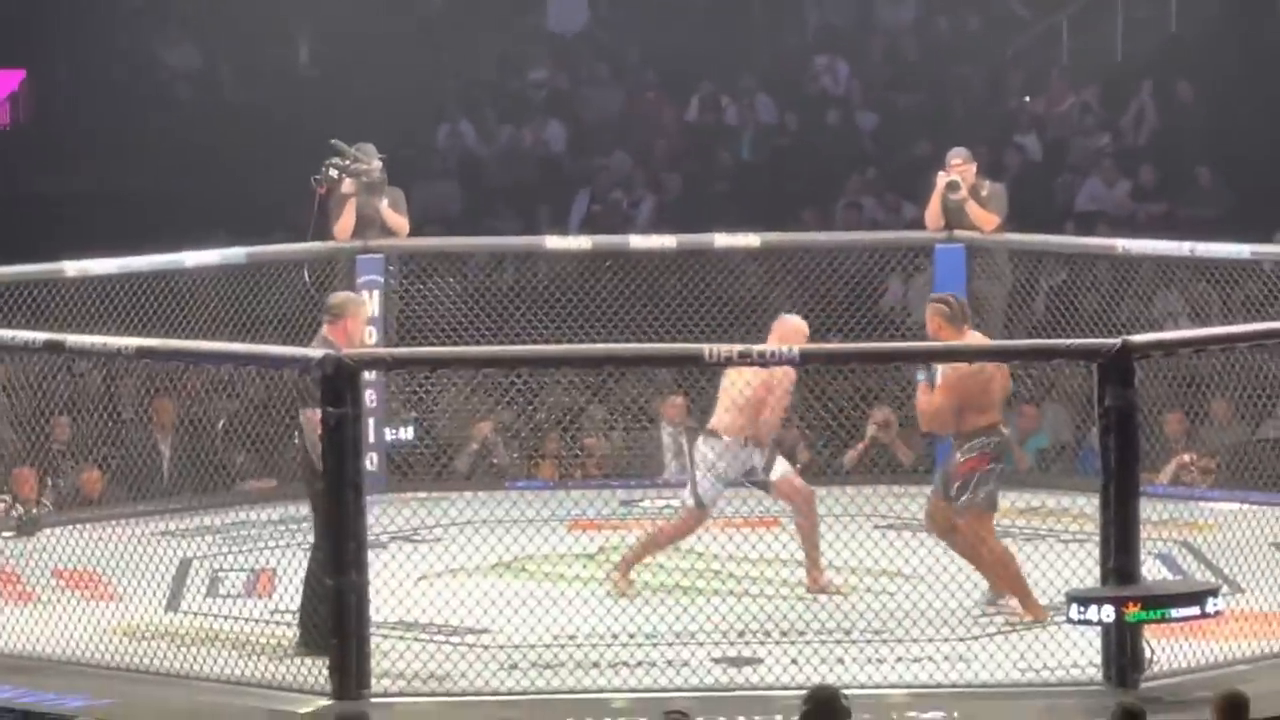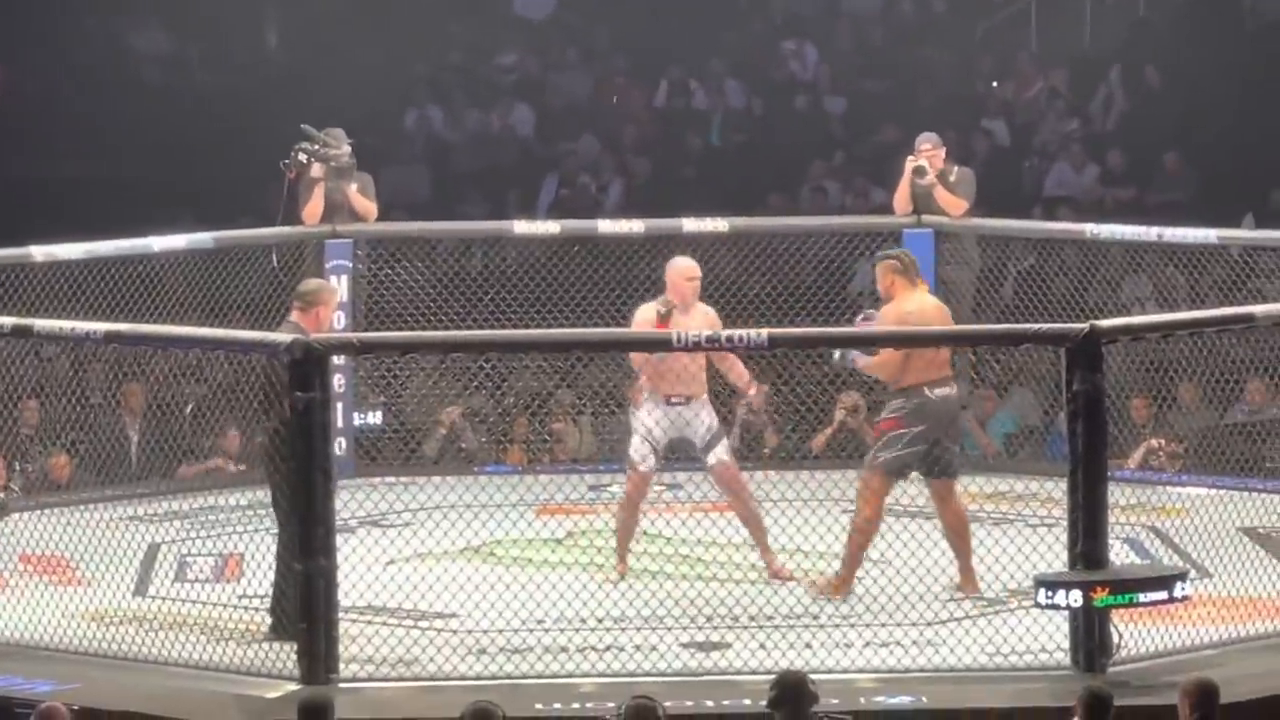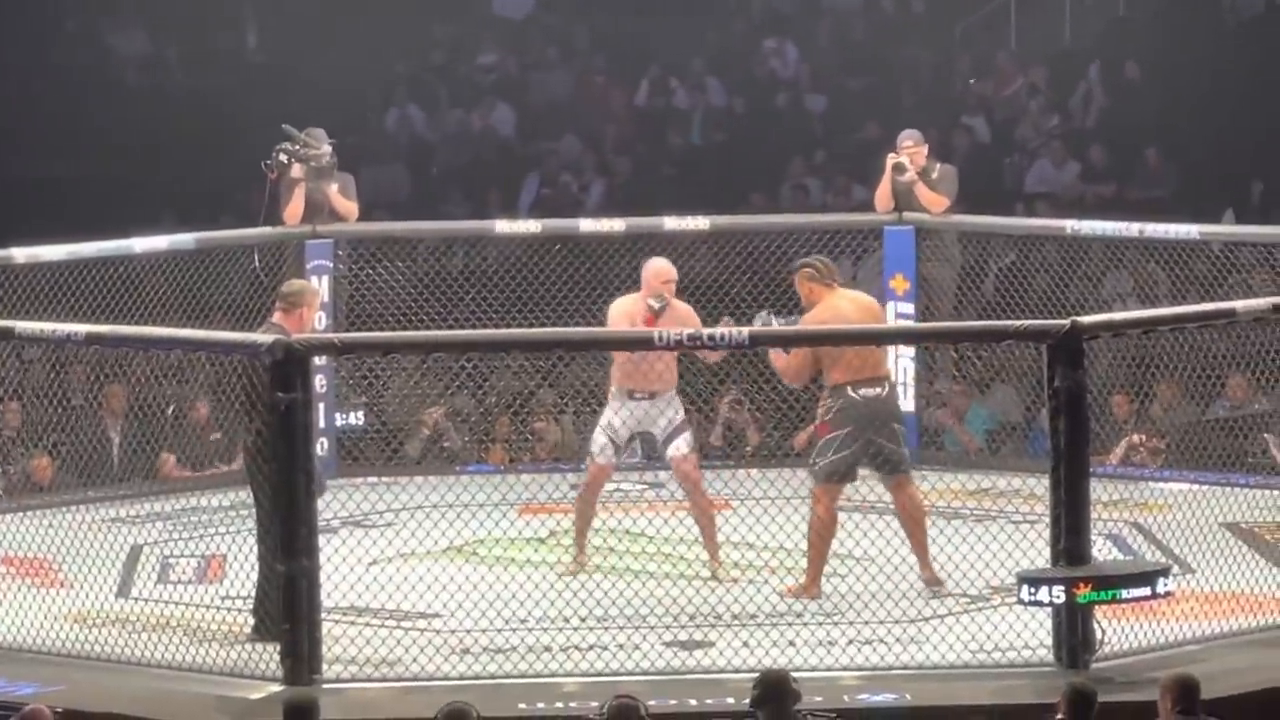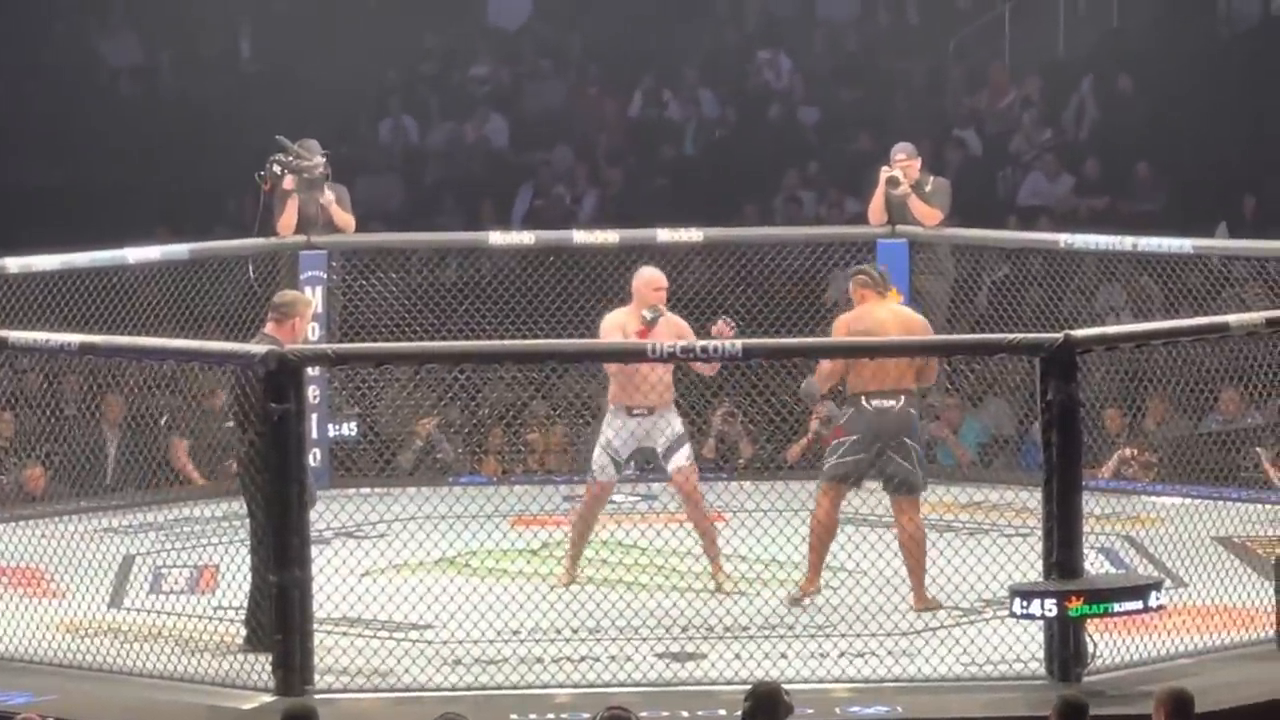
dt=0.5s
person 1, frame 1
left shoulder: (334, 356)
right elbow: (310, 418)
right wrist: (326, 469)
right hip: (329, 467)
left knee: (329, 546)
left ankle: (314, 629)
right ankle: (317, 634)
person 1, frame 2
left shoulder: (285, 339)
left hip: (281, 449)
right hip: (292, 453)
left knee: (293, 533)
right knee: (299, 535)
left ankle: (288, 613)
right ankle: (287, 620)
person 1, frame 3
left shoulder: (262, 339)
left hip: (261, 451)
right hip: (275, 455)
left knee: (274, 536)
right knee: (281, 538)
left ankle: (271, 616)
right ankle: (270, 622)
person 1, frame 4
left shoulder: (254, 351)
left hip: (255, 462)
right hip: (269, 467)
left knee: (267, 547)
right knee: (274, 549)
left ankle: (264, 626)
right ankle: (262, 633)
person 2, frame 1
left shoulder: (957, 369)
right shoulder: (978, 342)
left elbow: (928, 422)
right elbow: (1005, 386)
left wrist: (923, 379)
left hip: (978, 448)
right hip: (971, 445)
left knee: (977, 533)
right knee: (937, 518)
left ankle: (1031, 607)
right ankle: (998, 582)
person 2, frame 2
left shoulder: (896, 312)
right shoulder: (939, 307)
left elbow: (887, 368)
left wrist: (852, 358)
left hip: (912, 407)
right hip: (945, 401)
left knee: (871, 492)
right knee: (945, 495)
left ankle: (842, 580)
right ankle: (968, 578)
person 2, frame 3
left shoulder: (814, 320)
right shoulder: (872, 305)
left elbow: (794, 376)
left wrist: (770, 342)
left hip: (846, 405)
right hip: (883, 398)
left knee: (824, 496)
right knee: (902, 485)
left ankle: (811, 582)
right ankle: (926, 566)
person 2, frame 4
left shoulder: (850, 321)
right shoulder: (919, 323)
left elbow: (830, 372)
right elbow: (928, 377)
left wrist: (812, 387)
left hip: (862, 414)
right hip: (903, 414)
left knee: (828, 497)
right knee: (907, 509)
left ankle: (811, 581)
right ankle: (919, 593)
person 3, frame 1
right shoulder: (783, 370)
right elbow: (766, 427)
right wrist: (764, 439)
left hip: (746, 445)
right hip: (720, 448)
left knee: (804, 496)
right knee: (689, 522)
left ankle: (815, 576)
right ankle: (624, 567)
person 3, frame 2
left shoulder: (707, 315)
right shoulder: (647, 314)
left elbow: (724, 359)
right elbow: (639, 363)
left wrist: (750, 387)
right wrist: (660, 326)
left hip: (698, 408)
right hip: (656, 409)
left knee: (733, 484)
right knee: (635, 490)
left ankle: (769, 559)
right ankle: (622, 562)
person 3, frame 3
left shoulder: (682, 312)
right shoulder: (621, 308)
left elbow: (710, 354)
right elbow: (623, 357)
right wrist: (648, 322)
left hip: (664, 403)
right hip: (623, 402)
left knee: (691, 479)
right knee: (594, 479)
left ankle: (714, 558)
right ankle: (579, 551)
person 3, frame 4
left shoulder: (675, 324)
right shoulder: (614, 321)
left elbow: (707, 367)
right elbow: (614, 368)
left wrist: (720, 342)
right wrist: (642, 333)
left hip: (663, 417)
right hip: (622, 418)
left knee: (691, 491)
right knee: (595, 496)
left ankle: (717, 568)
right ankle: (572, 564)
